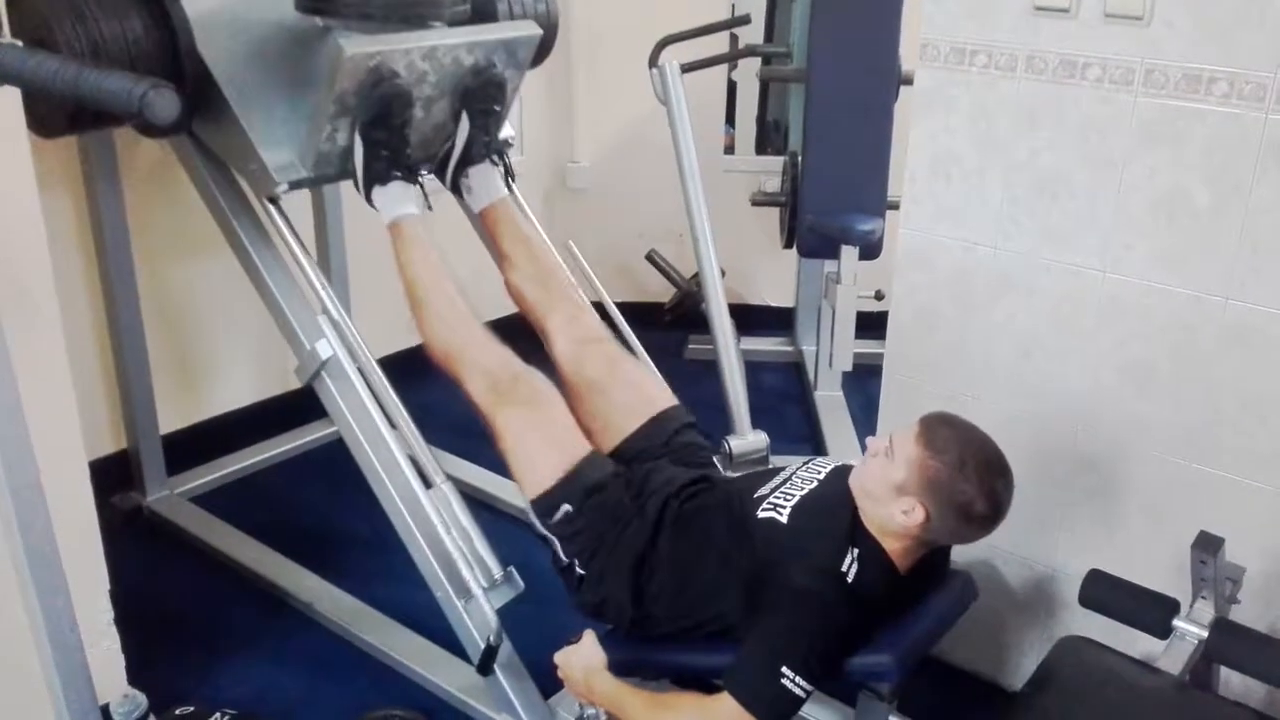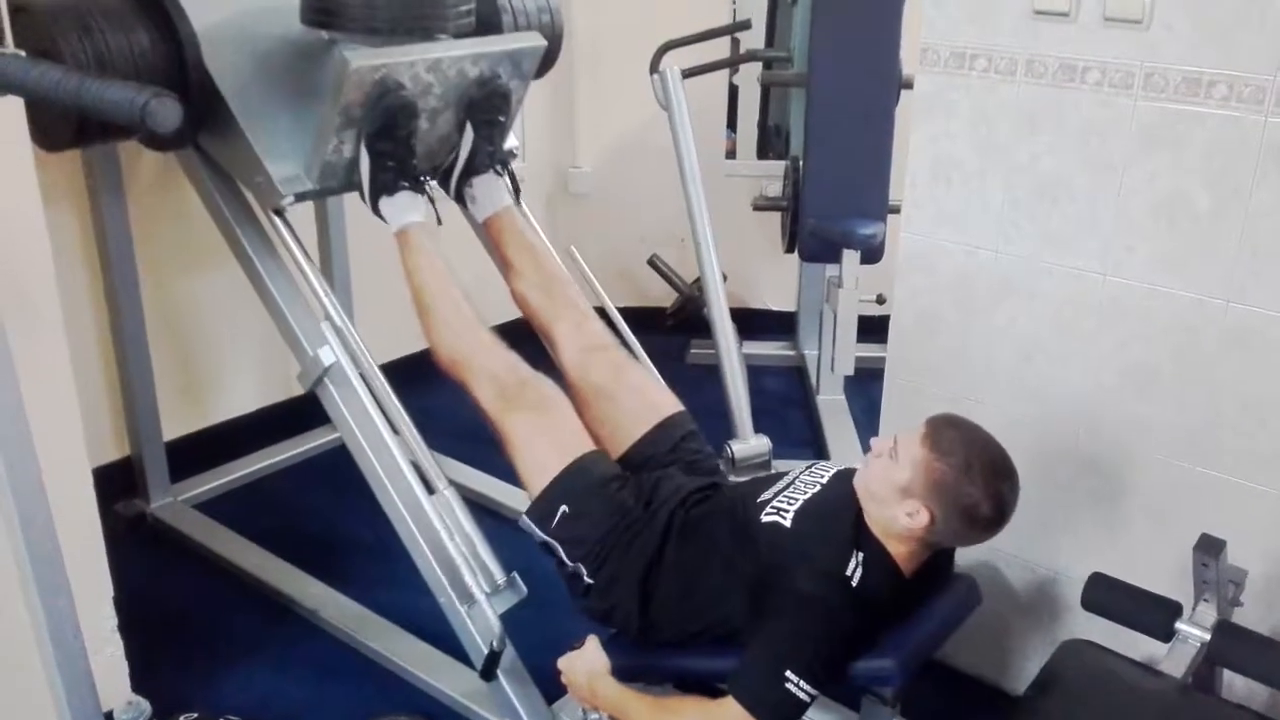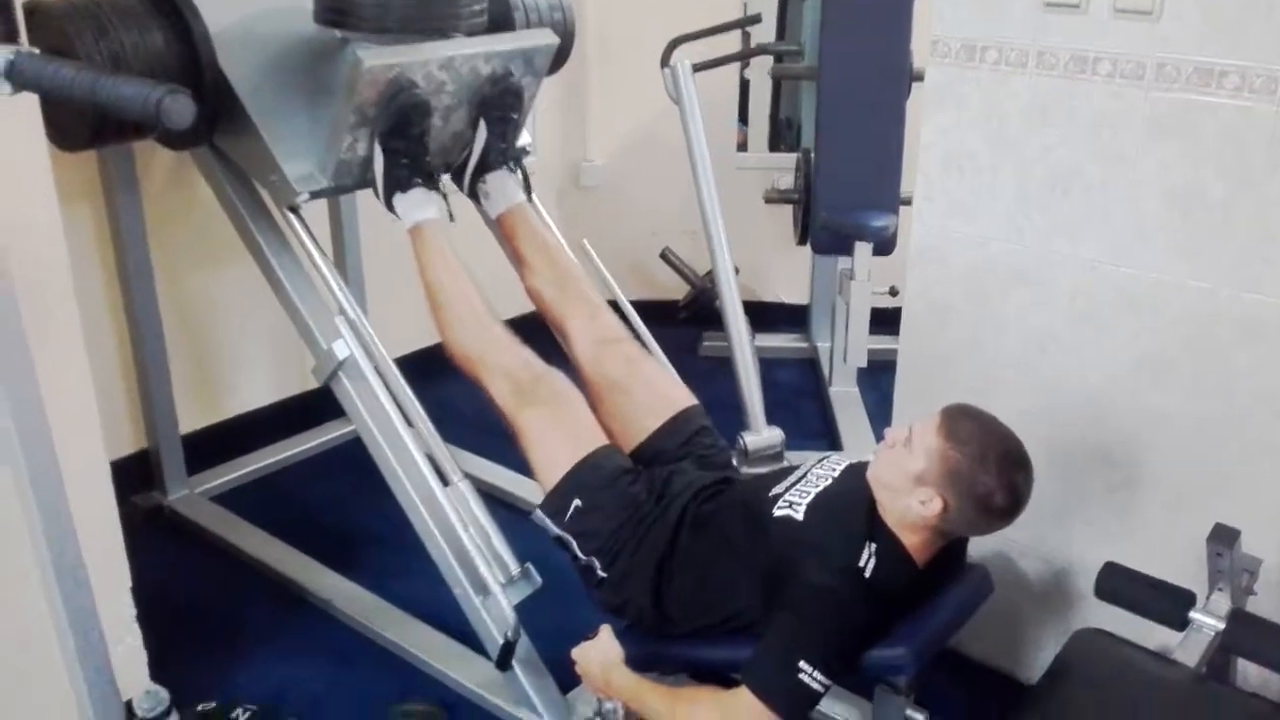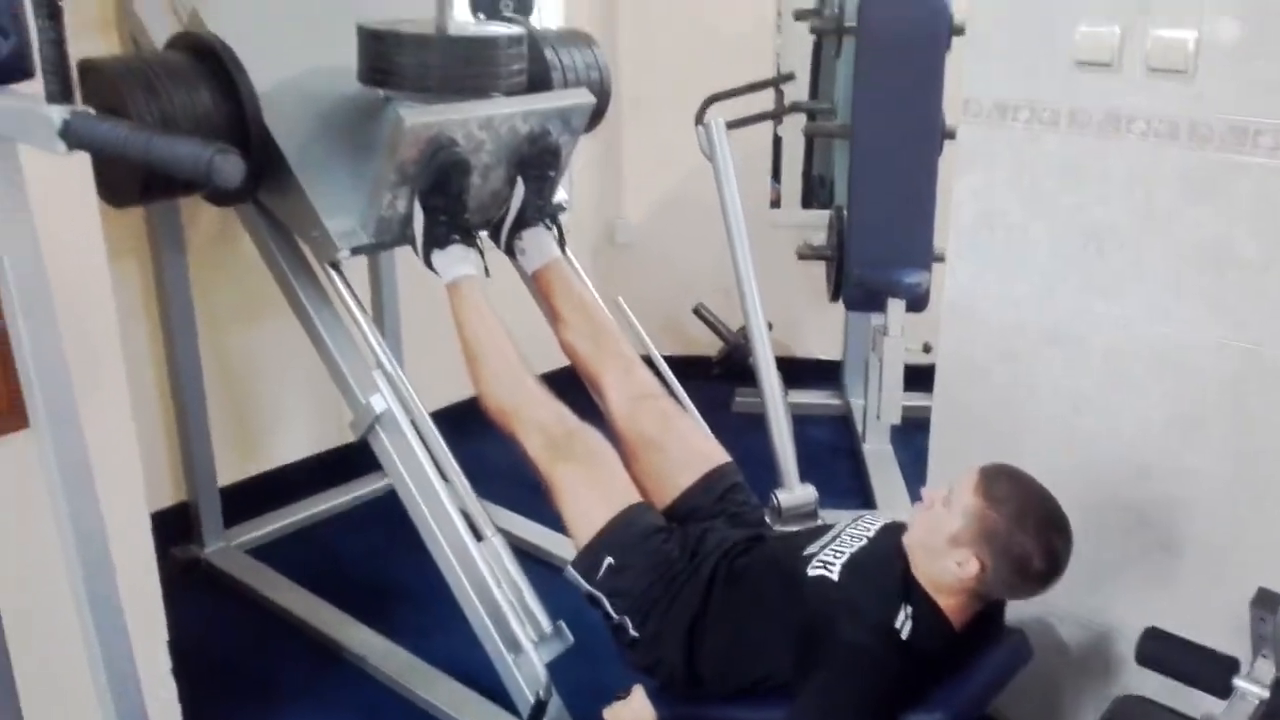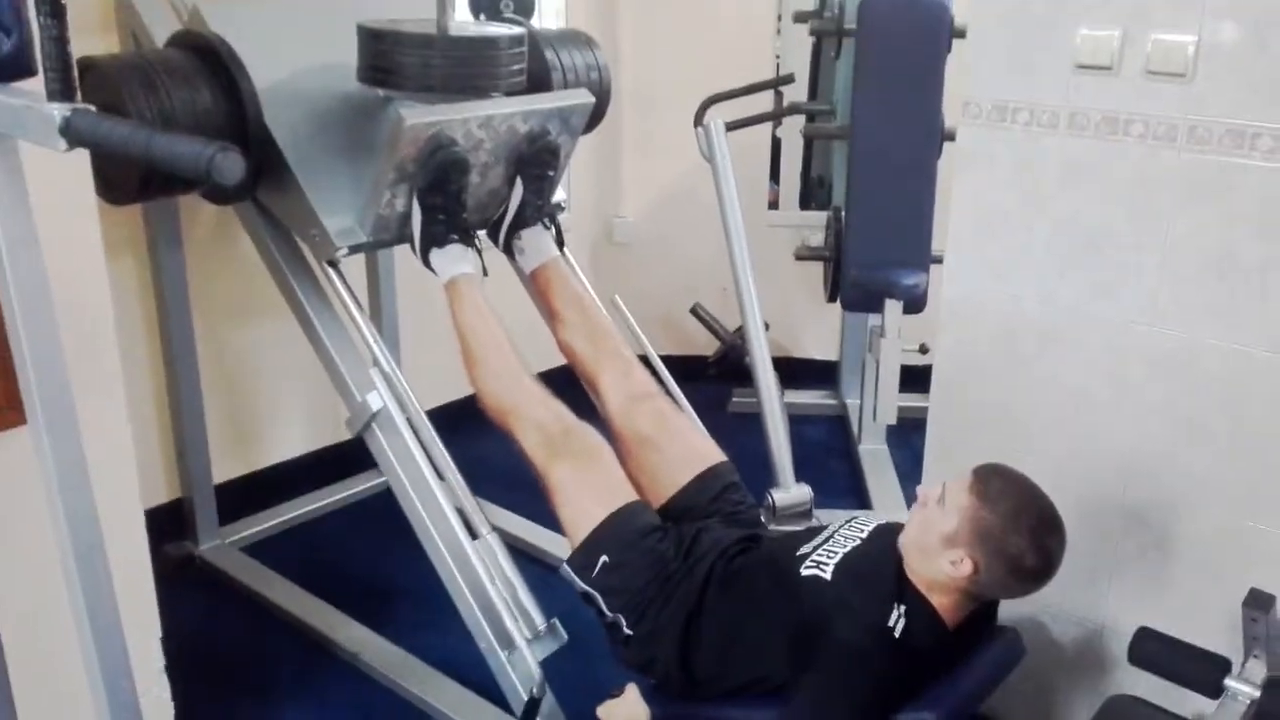
dt=0.3s
person 1, frame 1
left shoulder: (824, 595)
right shoulder: (907, 528)
left hip: (623, 556)
right hip: (692, 497)
left knee: (499, 374)
right knee: (575, 330)
left ankle: (399, 199)
right ankle: (482, 180)
person 1, frame 2
left shoulder: (829, 597)
right shoulder: (911, 529)
left hip: (627, 559)
right hip: (697, 502)
left knee: (512, 385)
right knee: (582, 337)
left ankle: (406, 210)
right ankle: (484, 186)
person 1, frame 3
left shoulder: (840, 590)
right shoulder: (924, 528)
left hip: (643, 550)
right hip: (710, 491)
left knee: (526, 380)
right knee: (595, 329)
left ankle: (420, 206)
right ankle: (498, 183)
person 1, frame 4
left shoulder: (874, 648)
right shoulder: (960, 584)
left hip: (674, 612)
right hip: (741, 552)
left knee: (558, 435)
right knee: (630, 386)
left ankle: (456, 261)
right ankle: (532, 238)
person 1, frame 5
left shoulder: (869, 648)
right shoulder: (955, 587)
left hip: (667, 609)
right hip: (738, 550)
left knee: (556, 432)
right knee: (627, 385)
left ankle: (454, 260)
right ankle: (530, 238)
